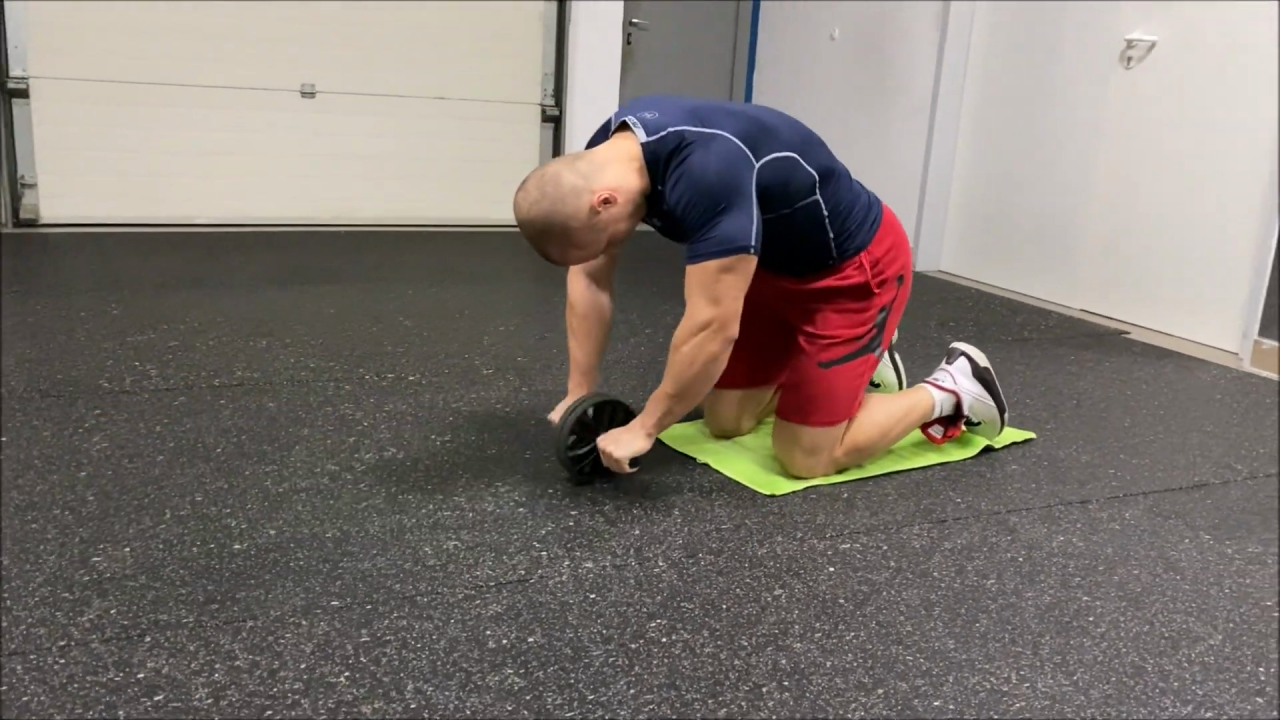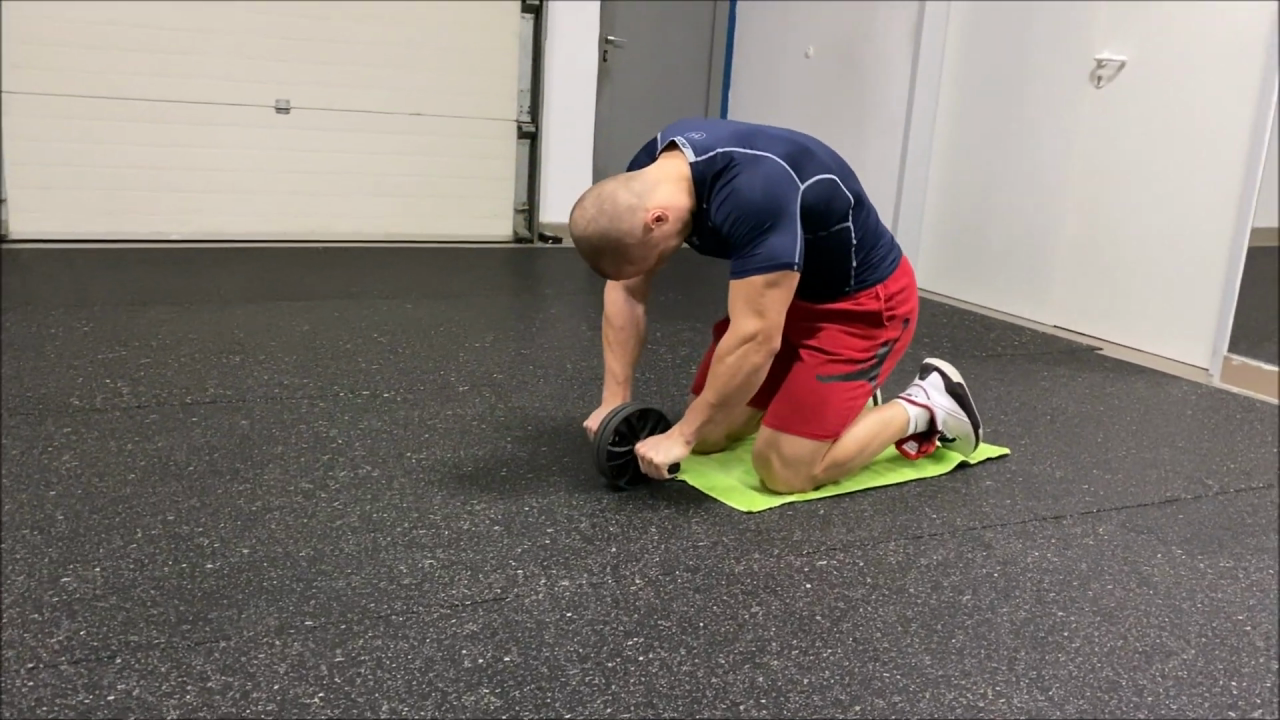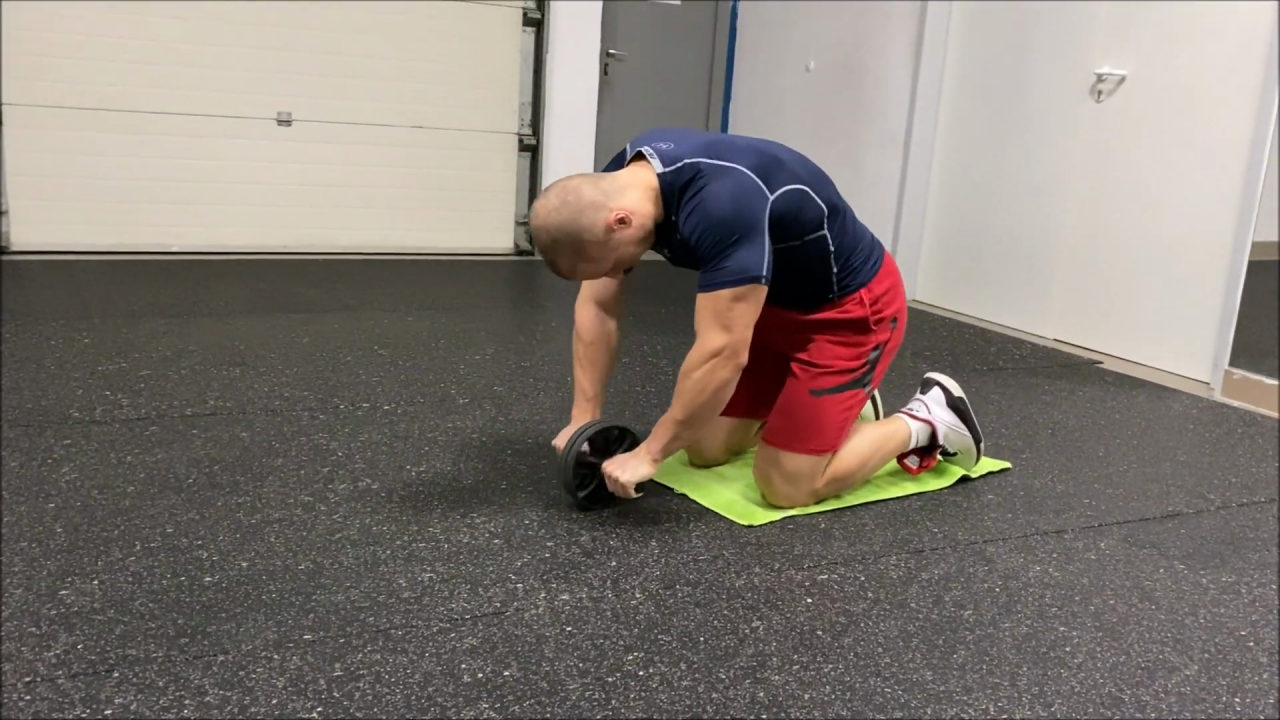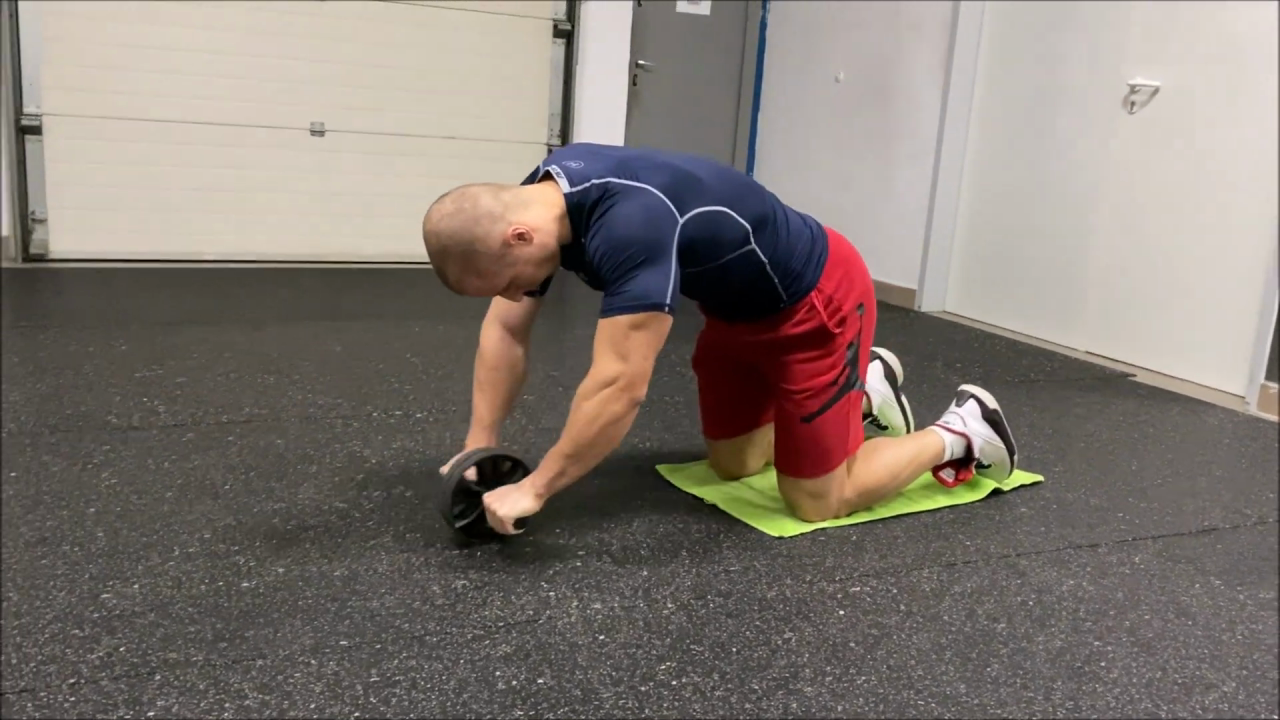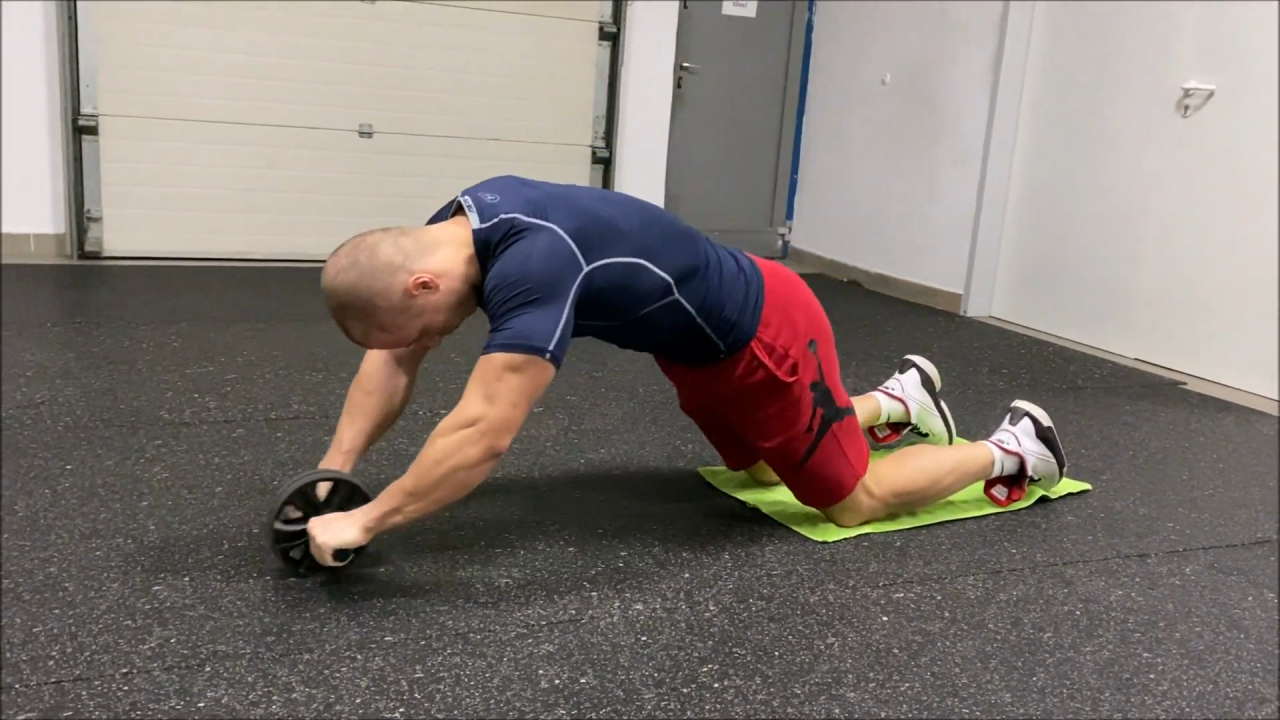
dt=0.5s
person 1, frame 1
left shoulder: (707, 171)
right shoulder: (606, 155)
left elbow: (713, 326)
right elbow: (588, 281)
left wrist: (644, 429)
right wrist: (579, 392)
left hip: (856, 266)
right hip: (778, 263)
left knee: (805, 457)
right knee: (725, 422)
left ankle: (948, 390)
right ankle: (856, 360)
person 1, frame 2
left shoulder: (754, 192)
right shoulder: (647, 177)
left elbow: (755, 338)
right elbow: (625, 293)
left wrist: (680, 436)
right wrist: (614, 400)
left hip: (863, 300)
right hip: (787, 290)
left knee: (783, 469)
right knee: (709, 436)
left ankle: (922, 407)
right ankle: (839, 382)
person 1, frame 3
left shoulder: (721, 204)
right shoulder: (617, 186)
left elbow: (723, 353)
right elbow: (596, 308)
left wrist: (649, 454)
right wrist: (583, 417)
left hip: (852, 305)
right hip: (775, 298)
left knee: (787, 485)
right knee: (706, 451)
left ankle: (923, 421)
right ankle: (829, 392)
person 1, frame 4
left shoulder: (630, 226)
right shoulder: (535, 202)
left elbow: (620, 386)
right elbow: (504, 333)
left wrist: (533, 490)
right wrist: (478, 447)
left hip: (817, 302)
right hip: (739, 303)
left knee: (815, 502)
right knee: (732, 463)
left ankle: (957, 434)
right ankle: (861, 393)
person 1, frame 5
left shoulder: (531, 267)
right shoulder: (454, 232)
left elbow: (484, 432)
right elbow: (390, 360)
left wrist: (365, 520)
right wrist: (333, 468)
left hip: (764, 338)
right hip: (708, 338)
left knee: (852, 498)
right knee: (761, 468)
left ankle: (1010, 450)
right ankle: (898, 399)
